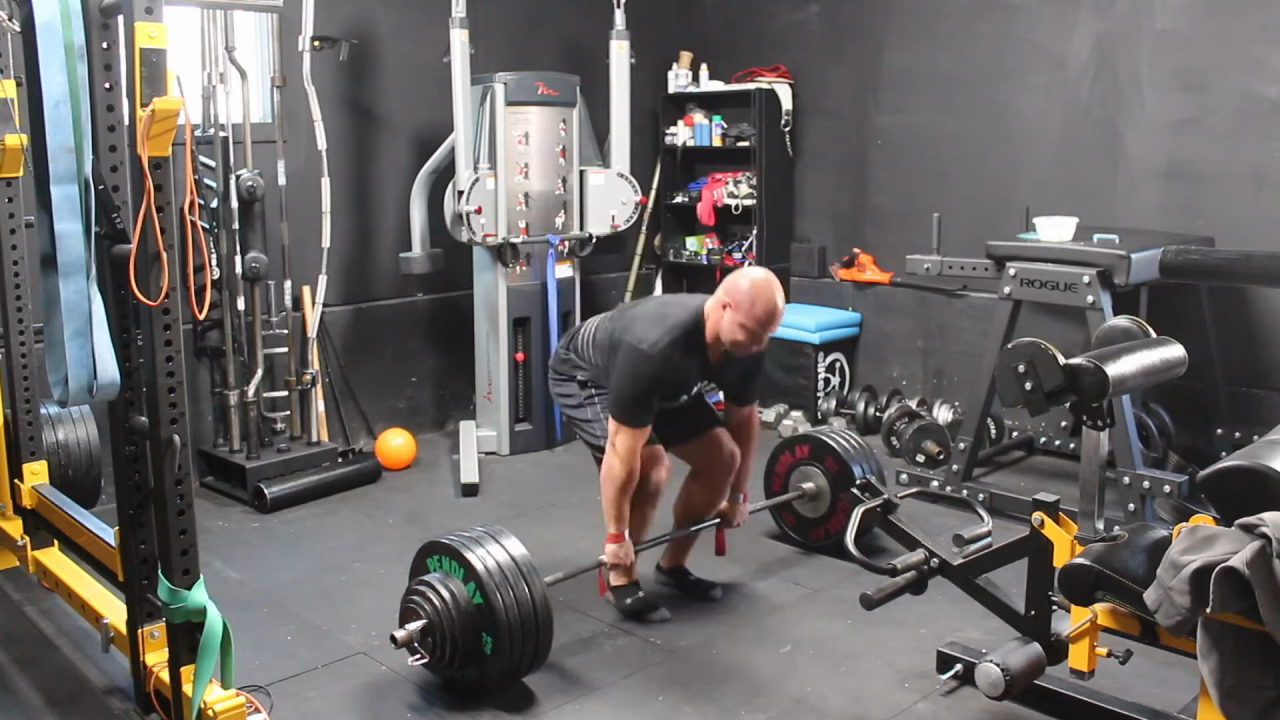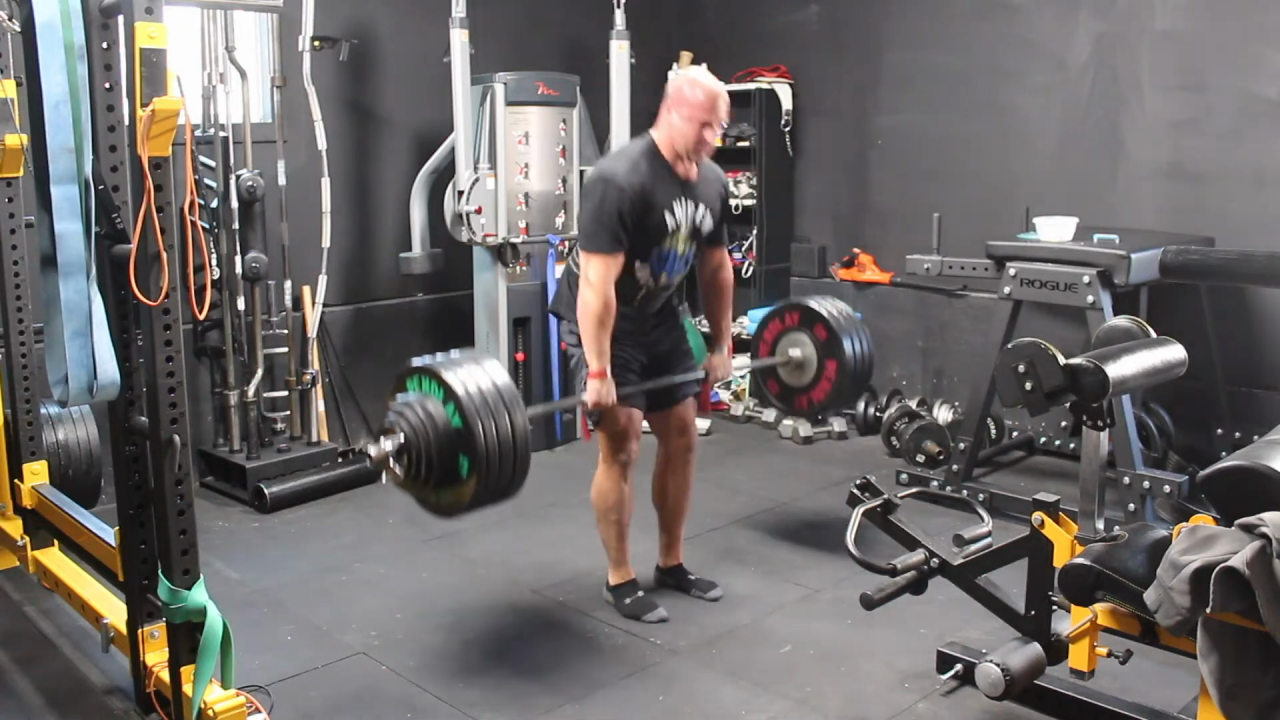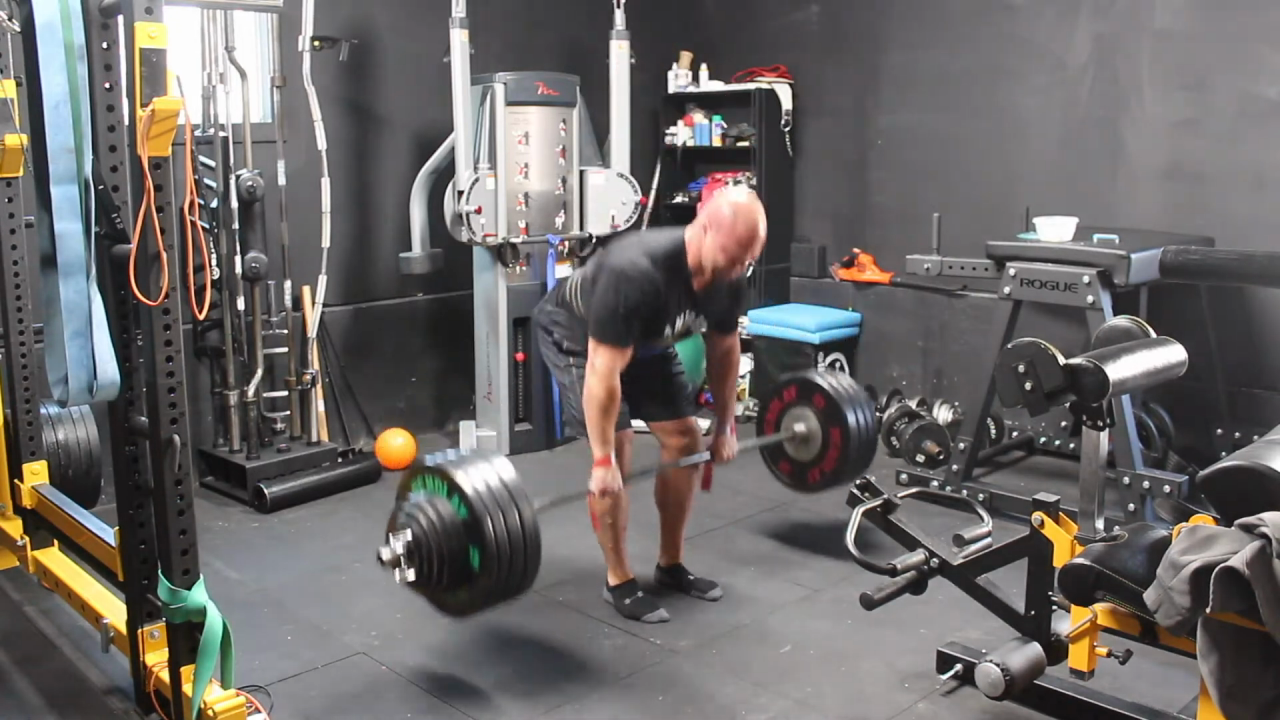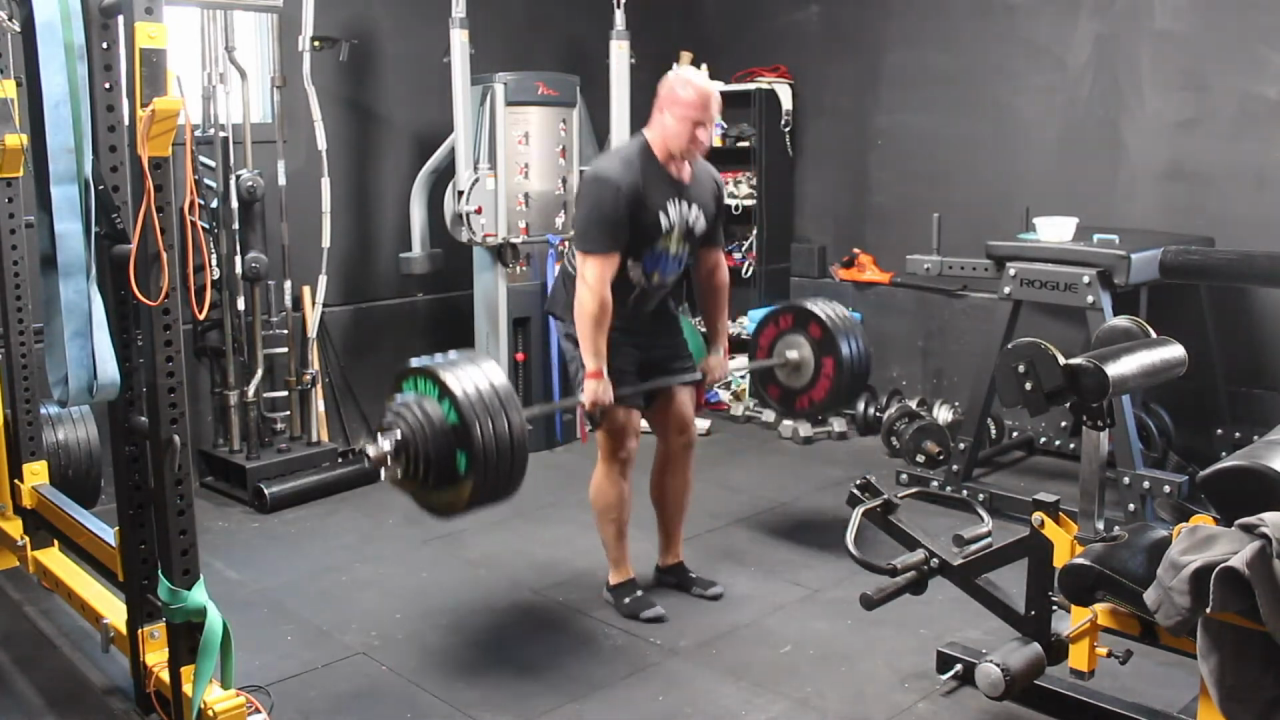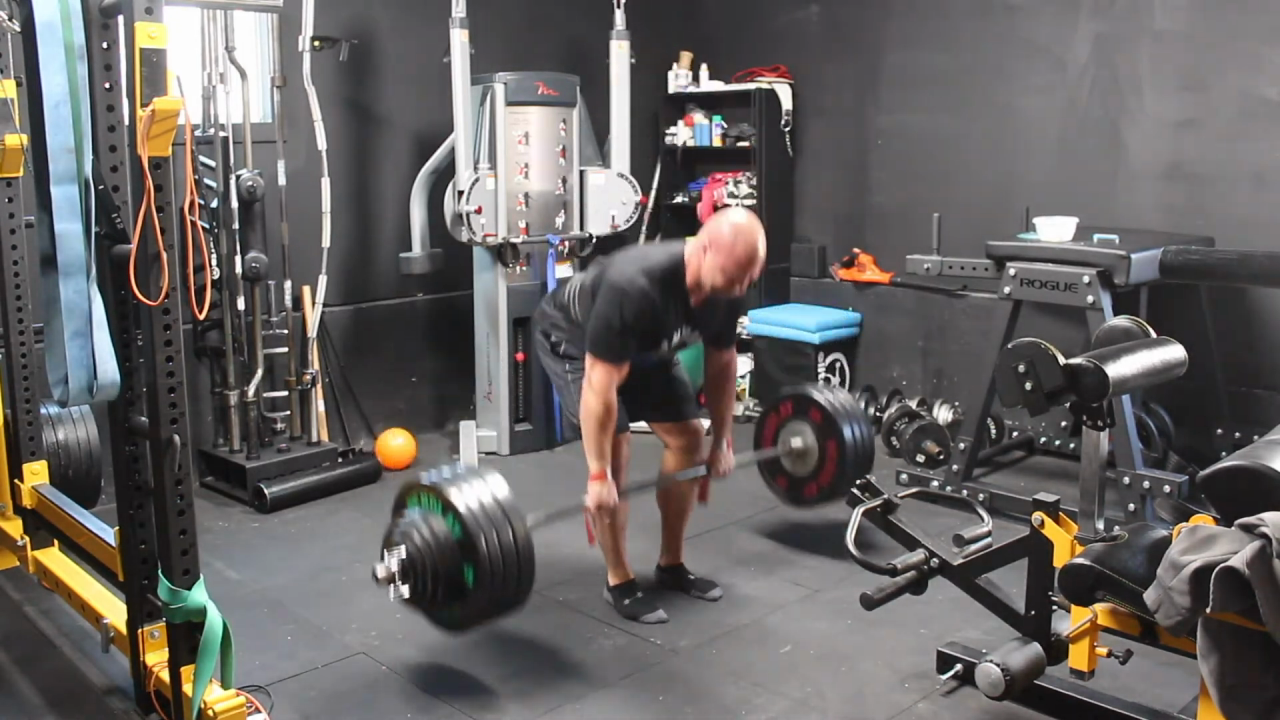
dt=1s
person 1, frame 1
left shoulder: (744, 345)
right shoulder: (652, 348)
left elbow: (743, 417)
right elbow: (624, 449)
left wrist: (737, 496)
right wrist: (616, 537)
right hip: (585, 376)
left knee: (723, 457)
right knee: (651, 469)
left ankle: (673, 565)
right ankle: (621, 580)
person 1, frame 2
left shoulder: (713, 181)
right shoulder: (620, 181)
left elbow: (717, 267)
right elbow: (597, 284)
left wrist: (722, 346)
right wrist: (597, 375)
left hip: (663, 320)
right hip: (605, 326)
left knee: (680, 439)
right knee: (620, 449)
left ankle: (672, 565)
right ankle: (619, 579)
person 1, frame 3
left shoulder: (729, 278)
right shoulder: (635, 272)
left elbow: (723, 351)
right elbow: (606, 371)
left wrist: (725, 426)
right wrist: (603, 461)
left hip: (646, 341)
right hip: (575, 335)
left knee: (686, 436)
right knee: (616, 449)
left ankle: (670, 564)
right ankle: (619, 580)
person 1, frame 4
left shoulder: (707, 182)
right shoulder: (614, 181)
left elbow: (712, 268)
right elbow: (594, 285)
left wrist: (718, 347)
right wrist: (594, 375)
left hip: (659, 318)
right hip: (602, 325)
left knee: (680, 438)
right knee: (619, 448)
left ankle: (672, 564)
right ankle: (620, 580)
person 1, frame 5
left shoulder: (727, 291)
right shoulder: (633, 288)
left elbow: (721, 365)
right elbow: (602, 385)
left wrist: (721, 441)
right wrist: (598, 475)
left hip: (644, 347)
right hip: (572, 337)
left knee: (688, 437)
right knee: (613, 448)
left ankle: (671, 564)
right ankle: (619, 582)
